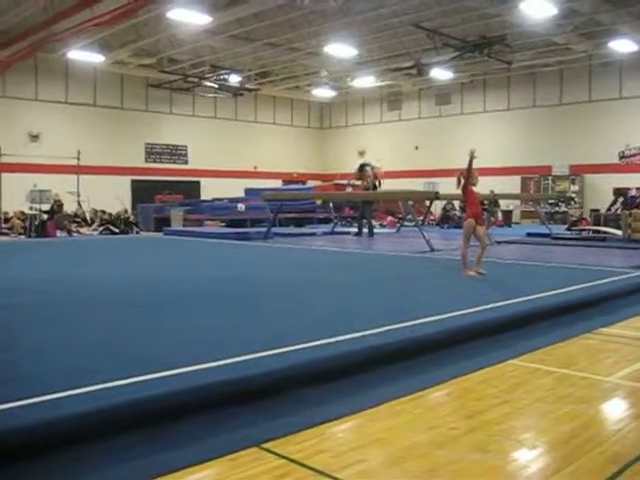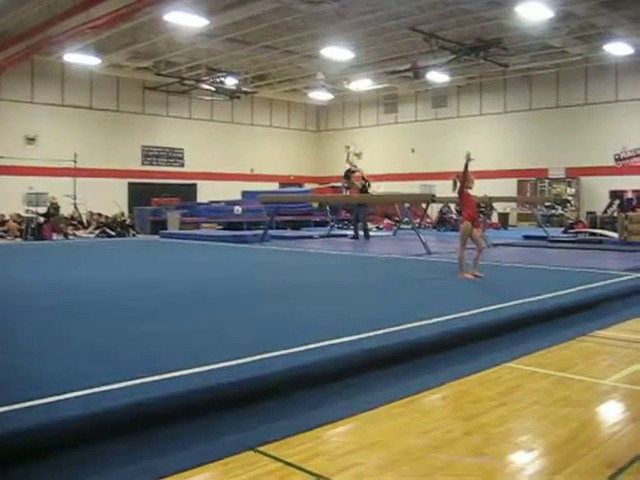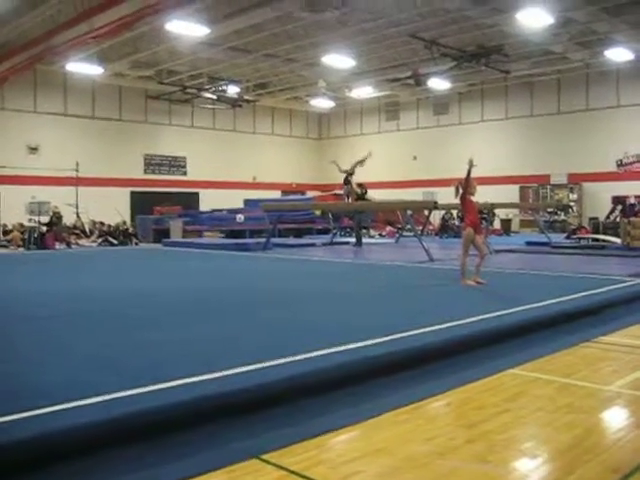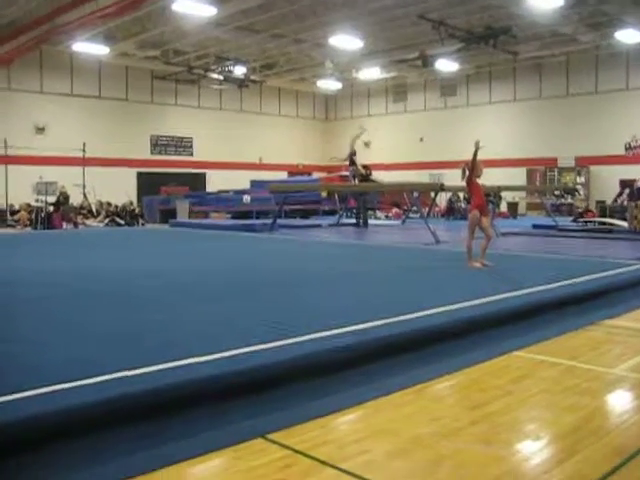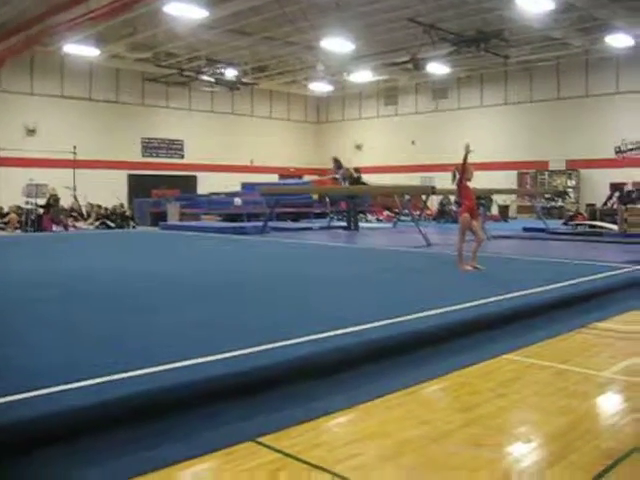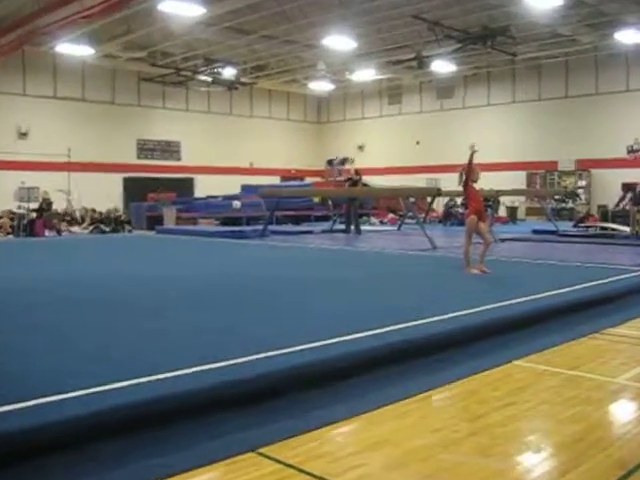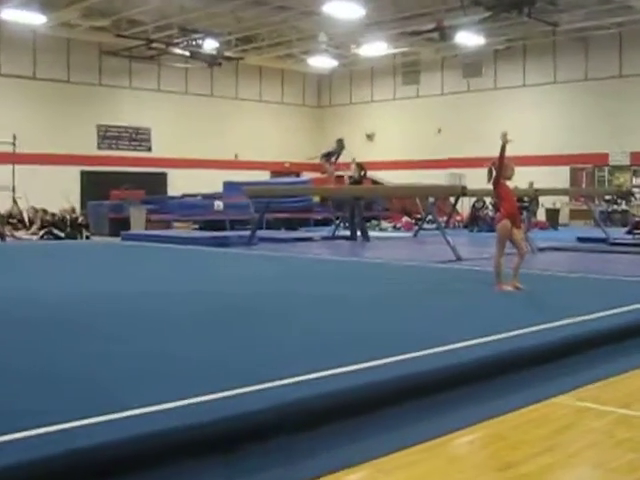
dt=0.4s
person 1, frame 1
left shoulder: (473, 192)
right shoulder: (465, 189)
left elbow: (478, 208)
right elbow: (468, 172)
left wrist: (483, 222)
right wrist: (471, 158)
left hip: (476, 220)
right hip: (470, 219)
left knee: (484, 243)
right knee: (466, 245)
left ankle: (477, 267)
right ankle: (466, 269)
person 1, frame 2
left shoulder: (469, 195)
right shoulder: (461, 192)
left elbow: (474, 210)
right elbow: (464, 176)
left wrist: (479, 225)
right wrist: (467, 162)
left hip: (472, 222)
right hip: (466, 221)
left knee: (481, 246)
right knee: (462, 247)
left ankle: (473, 270)
right ankle: (462, 272)
person 1, frame 3
left shoulder: (471, 201)
right shoulder: (463, 198)
left elbow: (476, 217)
right elbow: (466, 182)
left wrist: (481, 231)
right wrist: (470, 168)
left hip: (474, 229)
right hip: (468, 228)
left knee: (483, 252)
right knee: (465, 254)
left ankle: (476, 276)
right ankle: (464, 279)
person 1, frame 4
left shoulder: (477, 184)
right shoulder: (470, 181)
left elbow: (482, 199)
right elbow: (472, 164)
left wrist: (487, 214)
right wrist: (476, 150)
left hip: (481, 211)
right hip: (474, 210)
left knee: (489, 235)
right knee: (471, 236)
left ankle: (481, 258)
right ankle: (470, 261)
person 1, frame 5
left shoulder: (467, 187)
right shoulder: (460, 184)
left elbow: (473, 203)
right elbow: (462, 167)
left wrist: (477, 217)
right wrist: (466, 153)
left hip: (471, 214)
right hip: (464, 213)
left knee: (480, 238)
right knee: (462, 239)
left ankle: (472, 261)
right ankle: (461, 264)
person 1, frame 6
left shoulder: (474, 188)
right shoulder: (466, 185)
left elbow: (480, 205)
right elbow: (468, 168)
left wrist: (485, 219)
right wrist: (472, 154)
left hip: (478, 216)
right hip: (471, 216)
left knee: (488, 240)
right knee: (468, 243)
left ankle: (480, 265)
right ankle: (468, 267)
person 1, frame 7
left shoulder: (506, 187)
right shoulder: (497, 183)
left elbow: (514, 207)
right elbow: (500, 162)
left wrist: (519, 225)
right wrist: (503, 144)
left hip: (511, 221)
right hip: (504, 220)
left knee: (523, 250)
right knee: (500, 253)
left ankle: (513, 280)
right ankle: (499, 284)
